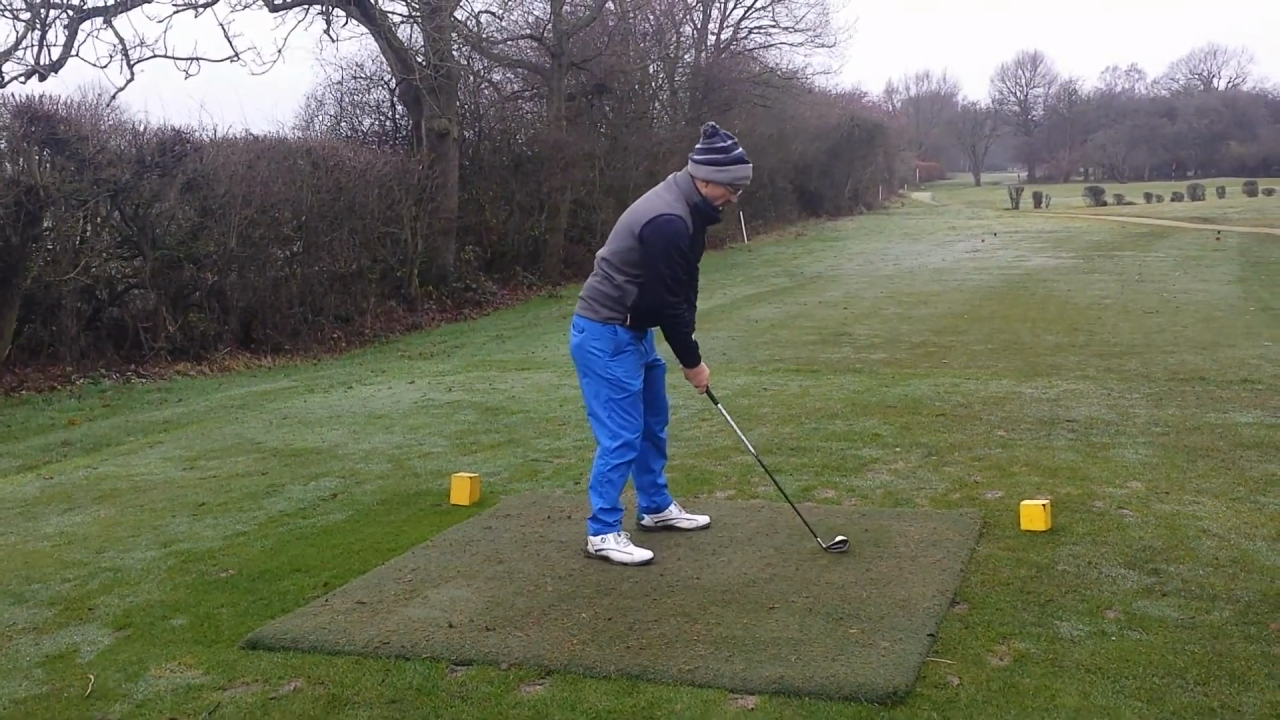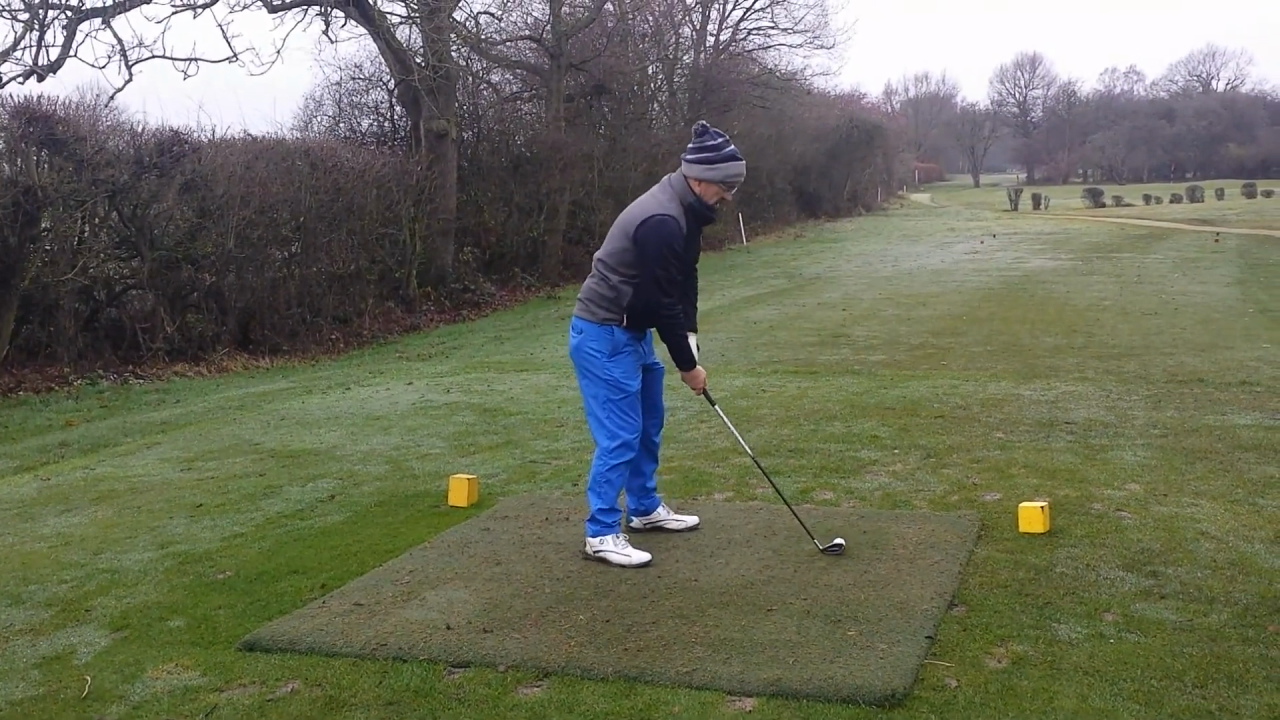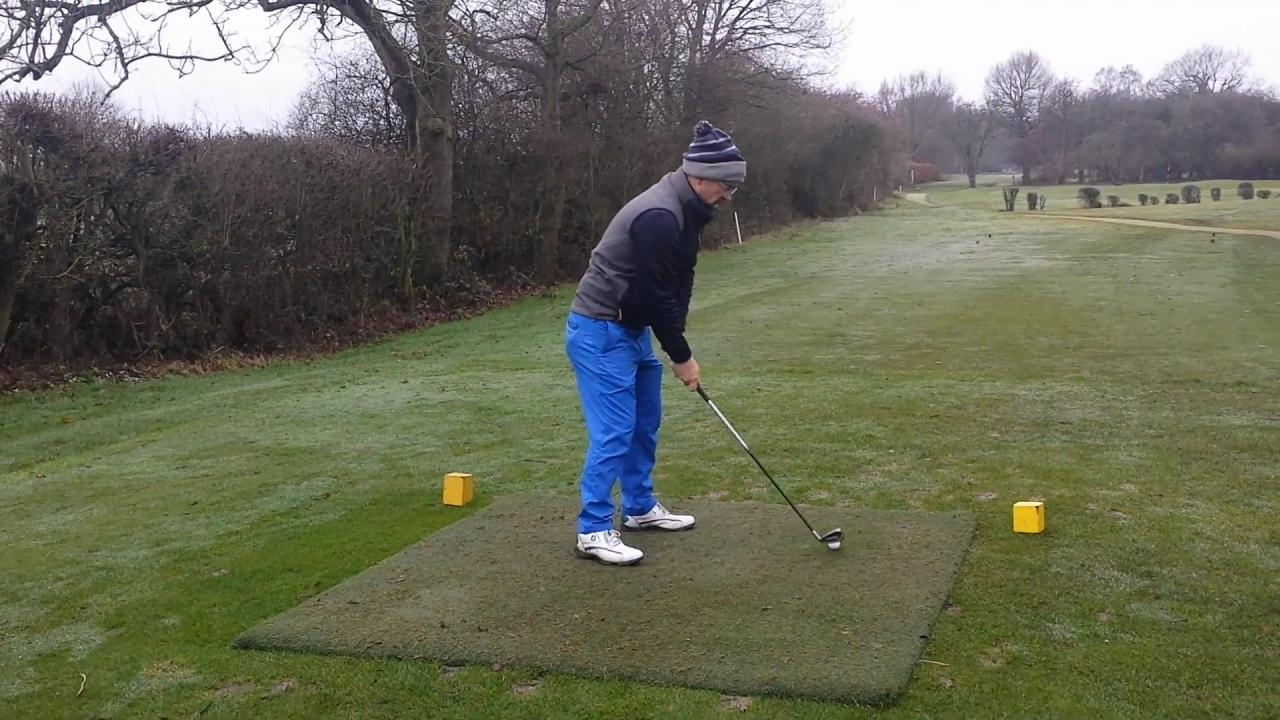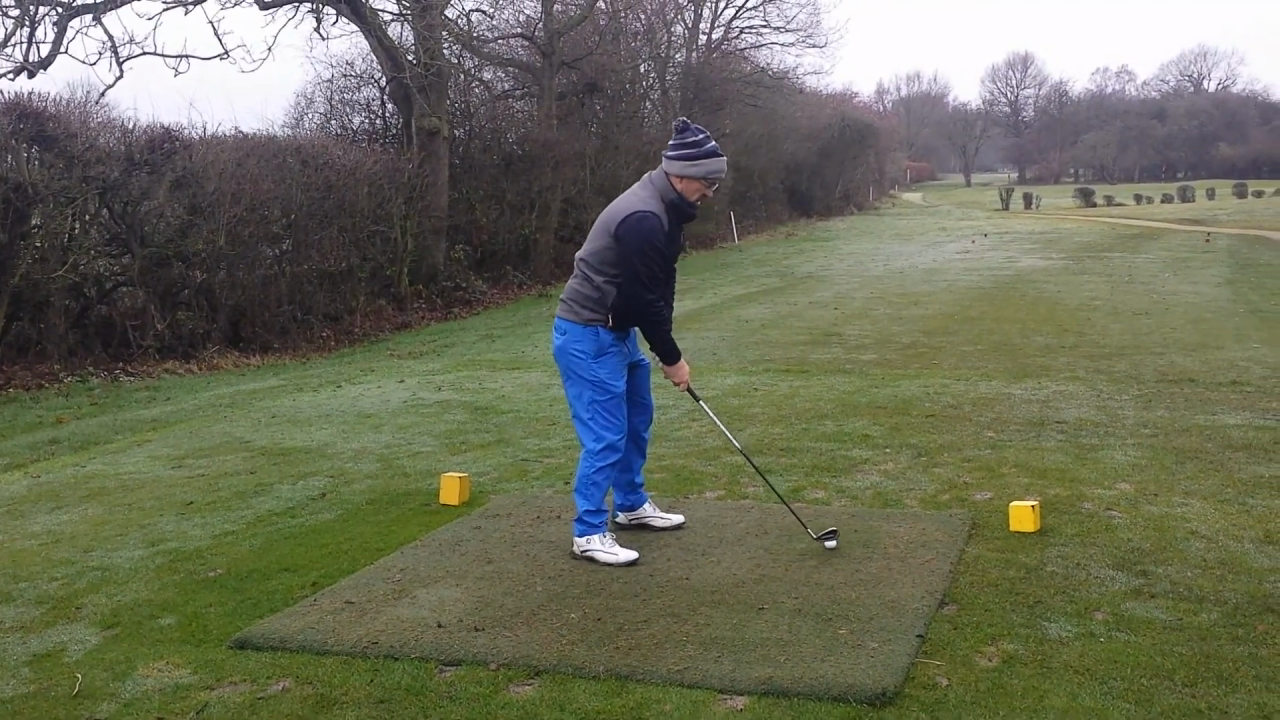
dt=0.4s
person 1, frame 1
left shoulder: (684, 206)
right shoulder: (668, 221)
left elbow: (683, 285)
right elbow: (667, 300)
left wrist: (689, 343)
right wrist: (692, 361)
left hip: (632, 328)
right hip: (605, 333)
left knee: (653, 421)
right knee: (621, 433)
left ankle: (656, 506)
right ankle: (603, 531)
person 1, frame 2
left shoulder: (681, 207)
right shoulder: (661, 223)
left elbow: (684, 280)
right elbow: (661, 301)
left wrist: (690, 336)
right wrist: (687, 364)
left hip: (631, 329)
right hip: (604, 334)
left knee: (648, 424)
right knee: (620, 434)
left ankle: (644, 508)
right ankle: (601, 534)
person 1, frame 3
left shoulder: (684, 209)
right shoulder: (658, 217)
left elbow: (679, 280)
right elbow: (657, 295)
left wrist: (677, 341)
right wrist: (681, 356)
left hip: (631, 326)
right hip: (600, 330)
left knee: (644, 421)
right knee: (614, 430)
left ankle: (640, 507)
right ankle: (593, 529)
person 1, frame 4
left shoulder: (663, 206)
right shoulder: (643, 220)
left elbow: (660, 286)
right elbow: (645, 298)
left wrist: (665, 348)
right wrist: (671, 358)
left hip: (615, 329)
right hip: (588, 334)
left knee: (637, 419)
right knee: (606, 434)
left ankle: (630, 504)
right ankle: (589, 533)
